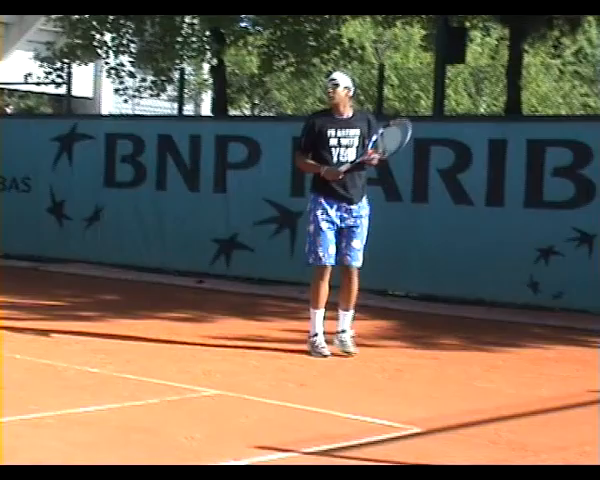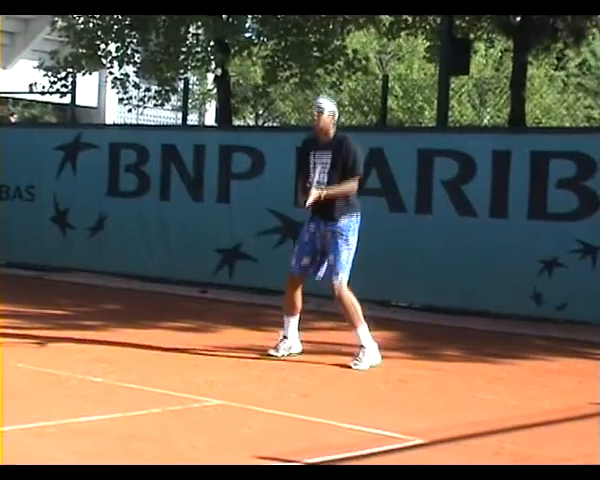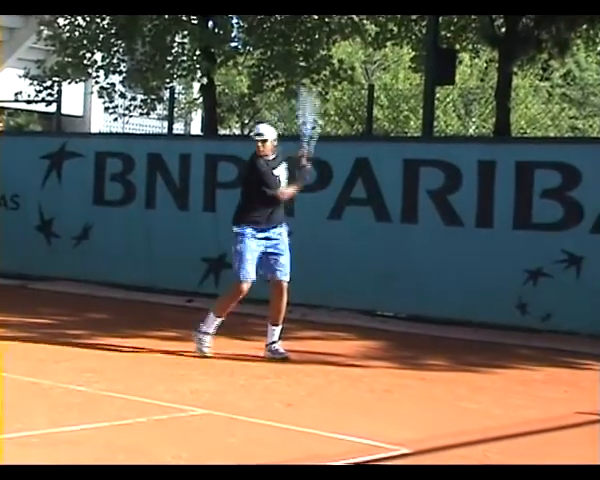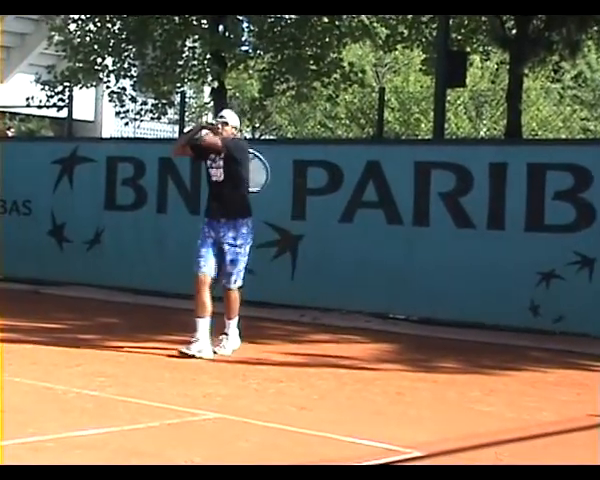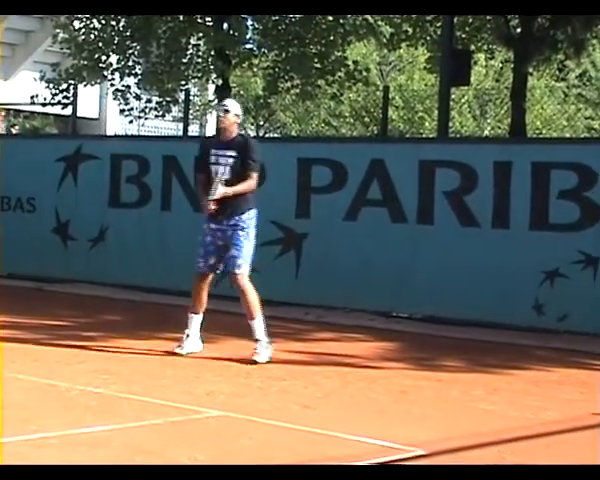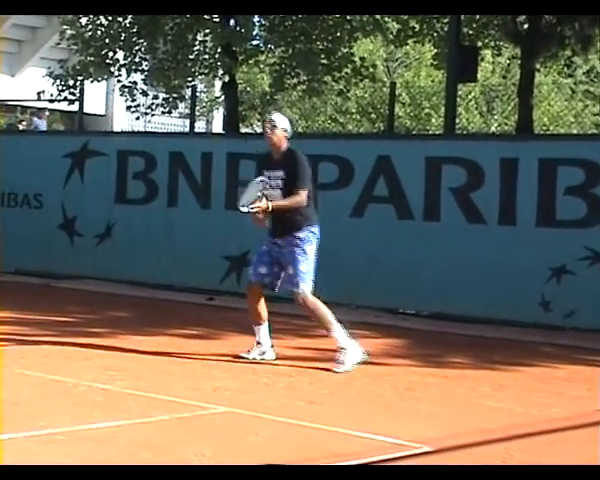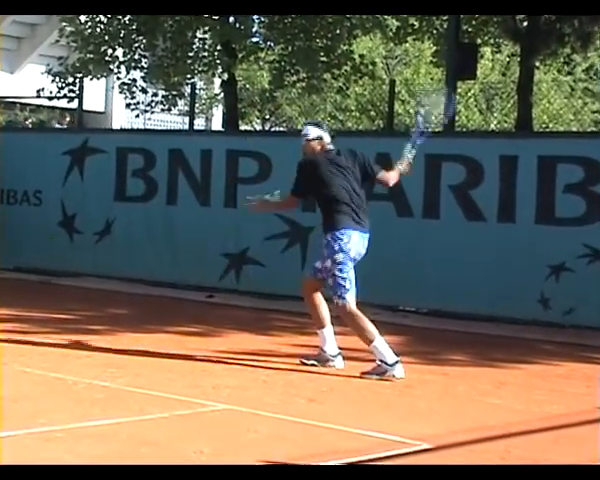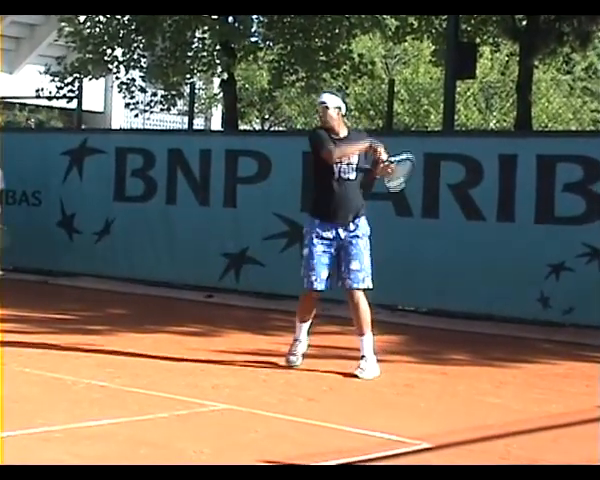
dt=0.7s
person 1, frame 1
left shoulder: (366, 122)
right shoulder: (315, 121)
left elbow: (373, 155)
right elbow: (300, 159)
left wrist: (373, 158)
right wrist: (320, 171)
left hip: (356, 204)
right hip: (323, 201)
left knee: (351, 269)
right knee: (321, 268)
left ankle: (345, 330)
right ankle: (316, 334)
person 1, frame 2
left shoulder: (345, 145)
right shoulder: (307, 145)
left elbow: (353, 185)
left wrist: (322, 193)
right wrist: (303, 195)
left hip: (342, 222)
right hip: (315, 220)
left knee: (338, 287)
right knee: (294, 279)
left ankle: (369, 348)
right ankle: (290, 339)
person 1, frame 3
left shoulder: (277, 159)
right shoulder: (257, 165)
right elbow: (283, 195)
left wrist: (301, 165)
right wrist: (302, 177)
left hip: (276, 231)
right hip: (249, 231)
left knee: (281, 285)
right knee: (242, 288)
left ankle: (273, 343)
right ankle: (206, 330)
person 1, frame 4
left shoulder: (239, 146)
right shoulder: (208, 149)
left elbow: (209, 140)
right elbow: (178, 149)
left wrist: (204, 131)
right wrist: (196, 129)
left hip: (237, 224)
right hip: (212, 222)
left knee: (230, 285)
right knee: (203, 279)
left ankle: (231, 335)
right ankle: (201, 341)
person 1, frame 5
left shoulder: (246, 145)
right shoulder: (207, 145)
left elbow: (253, 181)
right elbow: (202, 179)
left wrist: (229, 191)
right wrist: (206, 199)
left hip: (242, 218)
right hip: (215, 220)
left knee: (240, 277)
right knee: (202, 275)
left ankle: (262, 341)
right ankle: (192, 337)
person 1, frame 6
left shoulder: (297, 159)
right shoulder: (265, 162)
left elbow: (301, 198)
left wrist: (269, 205)
right wrist: (261, 211)
left hip: (302, 234)
right hip: (276, 236)
left knee: (302, 295)
right knee: (254, 288)
left ankle: (349, 348)
right ankle: (264, 345)
person 1, frame 7
left shoulder: (306, 165)
right shoulder: (354, 157)
left elbow: (293, 202)
right elbow: (386, 180)
left wrist: (267, 205)
right wrist: (398, 169)
left hip: (342, 237)
right hip: (357, 235)
left knee: (346, 306)
right knee: (311, 286)
left ankle: (389, 362)
right ankle: (330, 352)
person 1, frame 8
left shoulder: (360, 139)
right shoulder: (318, 136)
right elbow: (333, 154)
left wrist: (378, 169)
right wrist: (367, 144)
left hip: (355, 224)
right hip: (321, 225)
left knee: (355, 291)
right knee: (311, 291)
left ankle: (368, 357)
right ankle: (299, 340)
